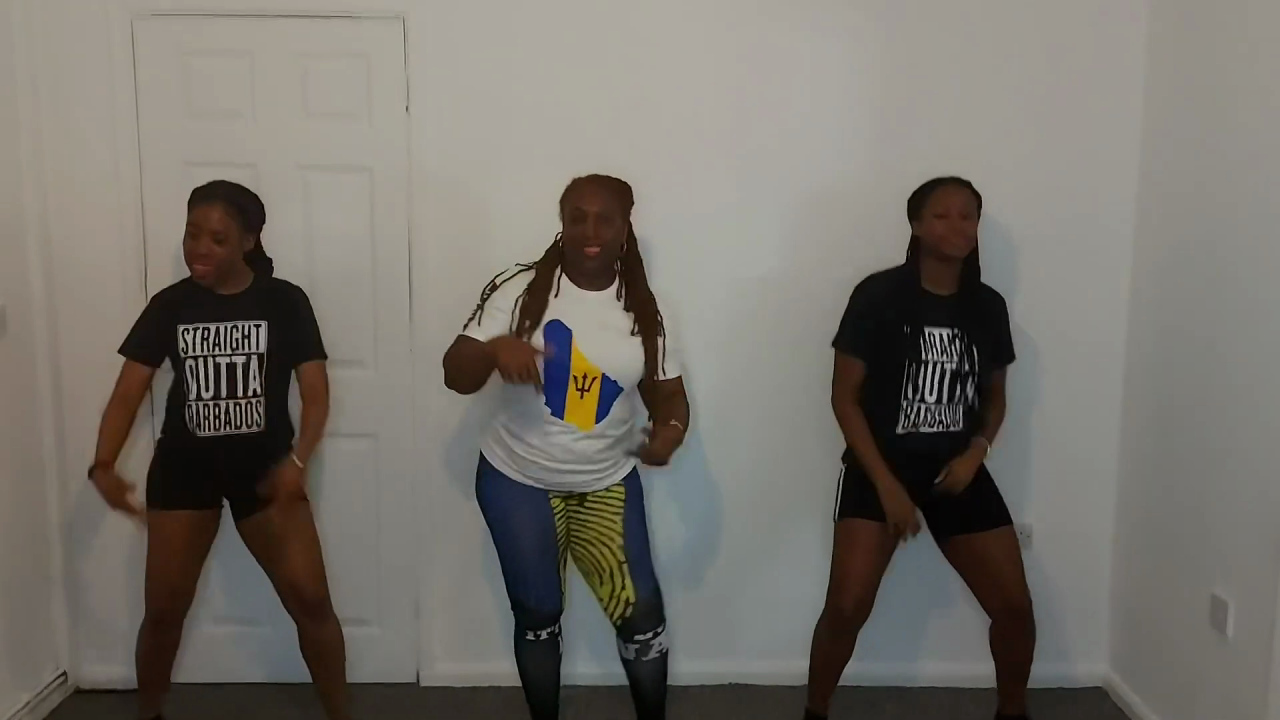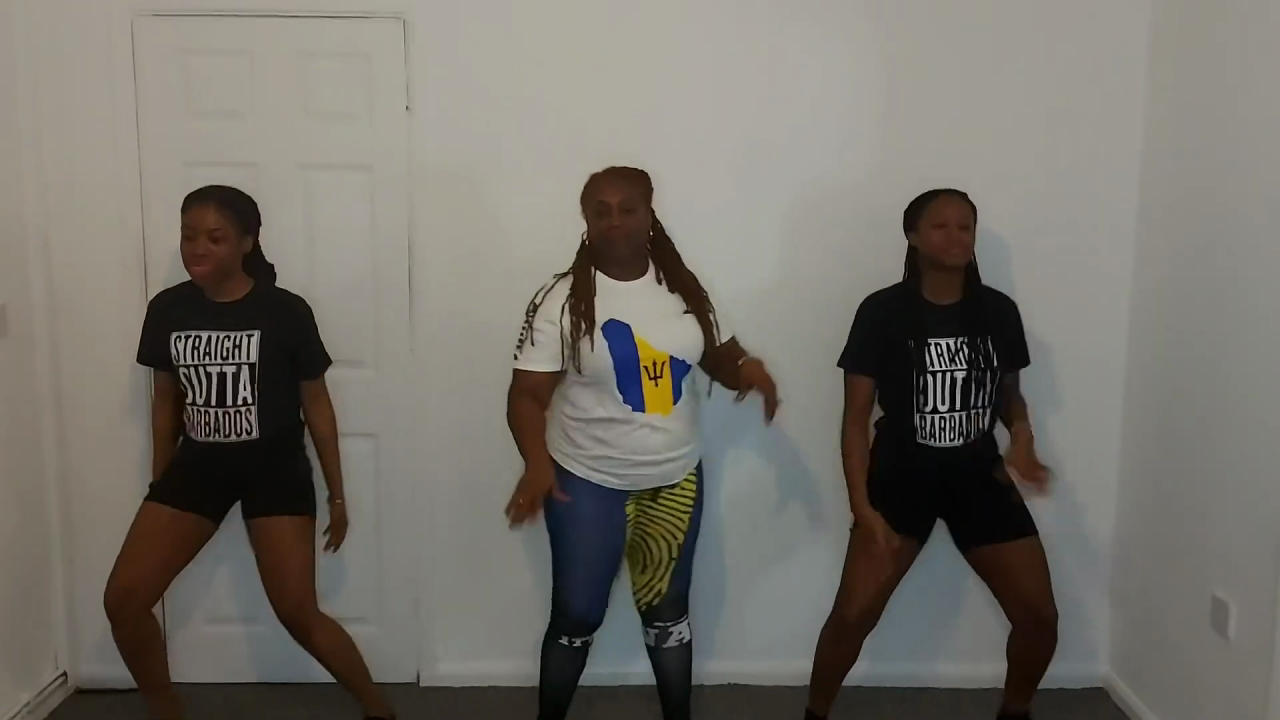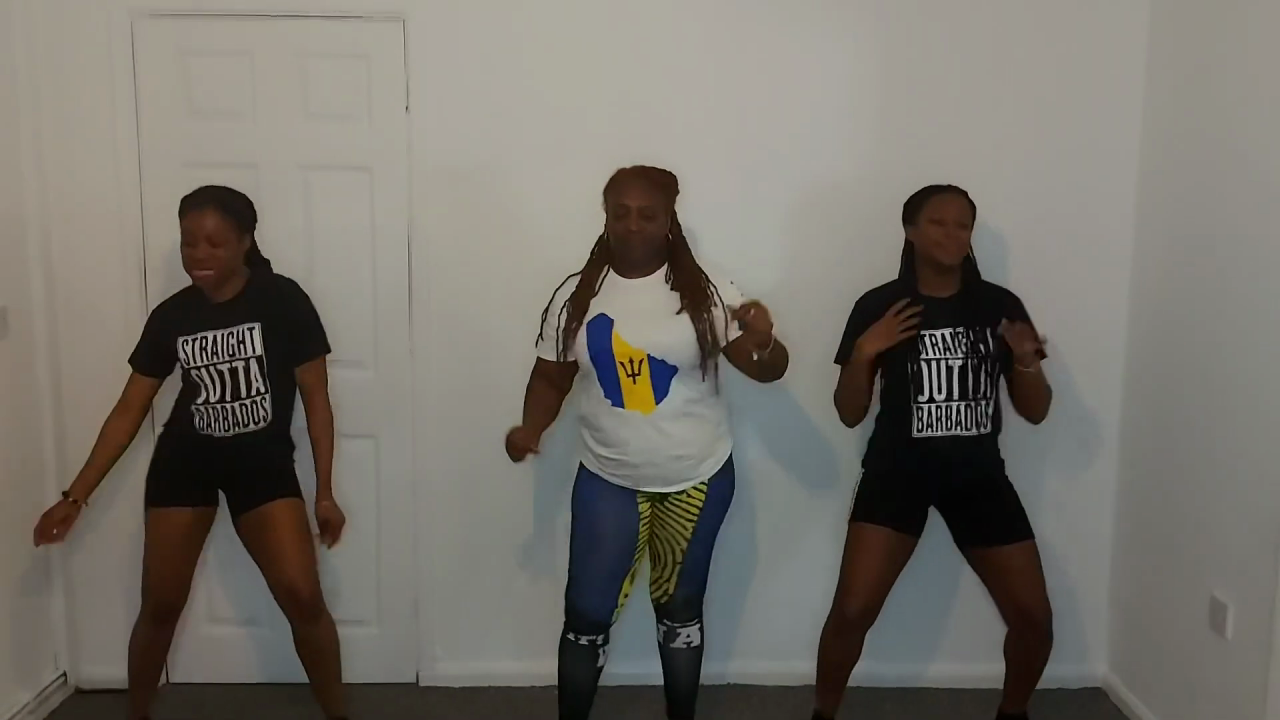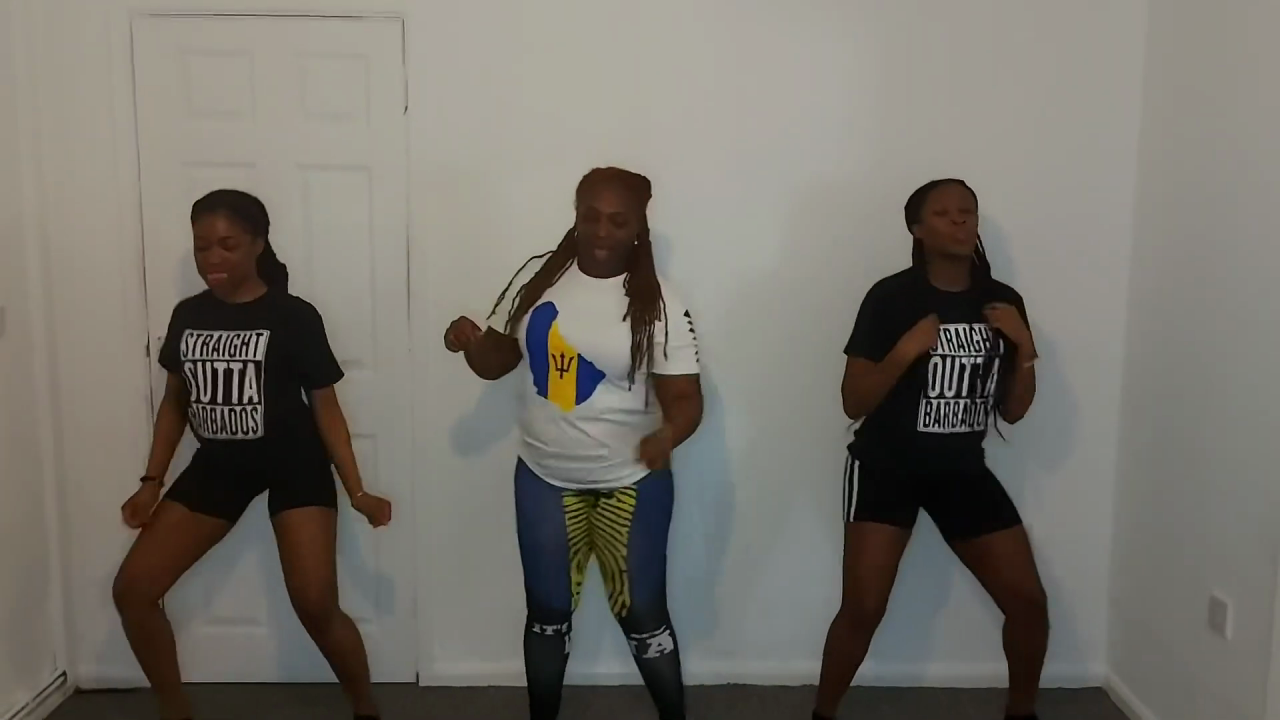
dt=0.5s
person 1, frame 1
left shoulder: (643, 308)
right shoulder: (519, 289)
left elbow: (666, 390)
right elbow: (457, 373)
left wrist: (671, 426)
right wrist: (498, 350)
left hip: (608, 484)
right hip: (518, 482)
left knee: (642, 612)
right knee: (538, 617)
person 1, frame 2
left shoulder: (683, 288)
right shoulder: (562, 300)
left elbow: (721, 357)
right elbow: (526, 394)
left wrist: (749, 370)
right wrist: (536, 464)
left hip: (675, 482)
right hip: (589, 485)
left knee: (666, 609)
right knee: (577, 617)
person 1, frame 3
left shoulder: (704, 288)
right shoulder: (576, 293)
left elbow: (770, 369)
right elbow: (551, 378)
left wrist: (762, 339)
right wrist: (532, 424)
left hip: (697, 479)
right hip: (608, 480)
left knee: (678, 608)
right knee: (587, 615)
person 1, frame 4
left shoulder: (659, 302)
right shoulder: (537, 276)
left elbow: (686, 398)
right elbow: (497, 360)
left wrist: (665, 438)
right wrist: (470, 342)
left hip: (632, 483)
right hip: (544, 479)
left knee: (642, 613)
right knee: (548, 613)
person 2, frame 1
left shoulder: (989, 306)
right shoulder: (880, 295)
left elbow: (995, 395)
right elbow: (845, 396)
left wrist: (977, 449)
right wrist: (884, 485)
left hip: (955, 470)
right hip: (880, 468)
left knee: (1014, 605)
right knee: (847, 607)
person 2, frame 2
left shoulder: (998, 311)
right shoulder: (882, 312)
right elbow: (856, 415)
left wrist: (1021, 433)
right wrist: (861, 506)
left hip: (979, 479)
right hip: (900, 478)
left knee: (1038, 615)
right knee: (853, 616)
person 2, frame 3
left shoulder: (1000, 306)
right shoulder: (879, 307)
left elbow: (1034, 410)
right elbow: (849, 413)
left wrist: (1029, 362)
right wrist: (862, 355)
left hip: (978, 475)
right hip: (895, 472)
left knee: (1033, 616)
right knee: (852, 612)
person 2, frame 4
left shoulder: (1003, 303)
right shoulder: (891, 297)
left elbow: (1013, 409)
right elbow: (854, 403)
left wrist: (1024, 345)
right wrist: (904, 353)
left hip: (964, 471)
right hip: (886, 468)
left knee: (1029, 600)
right knee: (863, 608)
person 3, frame 1
left shoulder: (284, 303)
right shoulder: (168, 306)
left elbow: (315, 392)
right elbow: (126, 394)
left wrist: (298, 461)
right wrist: (104, 465)
left hip: (264, 464)
right hip: (185, 464)
left knee: (309, 597)
right knee: (165, 608)
person 3, frame 2
left shoulder: (285, 312)
right shoulder: (167, 309)
left elbow: (316, 403)
right elbow: (166, 400)
left wrist: (337, 494)
right wrist: (158, 483)
left hip: (275, 470)
right hip: (195, 470)
left knee: (297, 614)
right knee: (123, 598)
person 3, frame 3
left shoulder: (282, 300)
right shoulder: (171, 316)
left elbow: (315, 395)
right elbow: (130, 409)
left wrist: (325, 493)
right wrist: (75, 498)
left hip: (262, 464)
right hip: (182, 464)
left knee: (303, 598)
right knee: (161, 606)
person 3, frame 4
left shoulder: (294, 317)
right shoulder: (188, 315)
left elbow: (326, 410)
right elbow: (174, 403)
left wrist: (356, 491)
right wrist: (151, 482)
left hip: (295, 466)
right hip: (216, 467)
left knee: (317, 607)
right knee: (131, 589)
